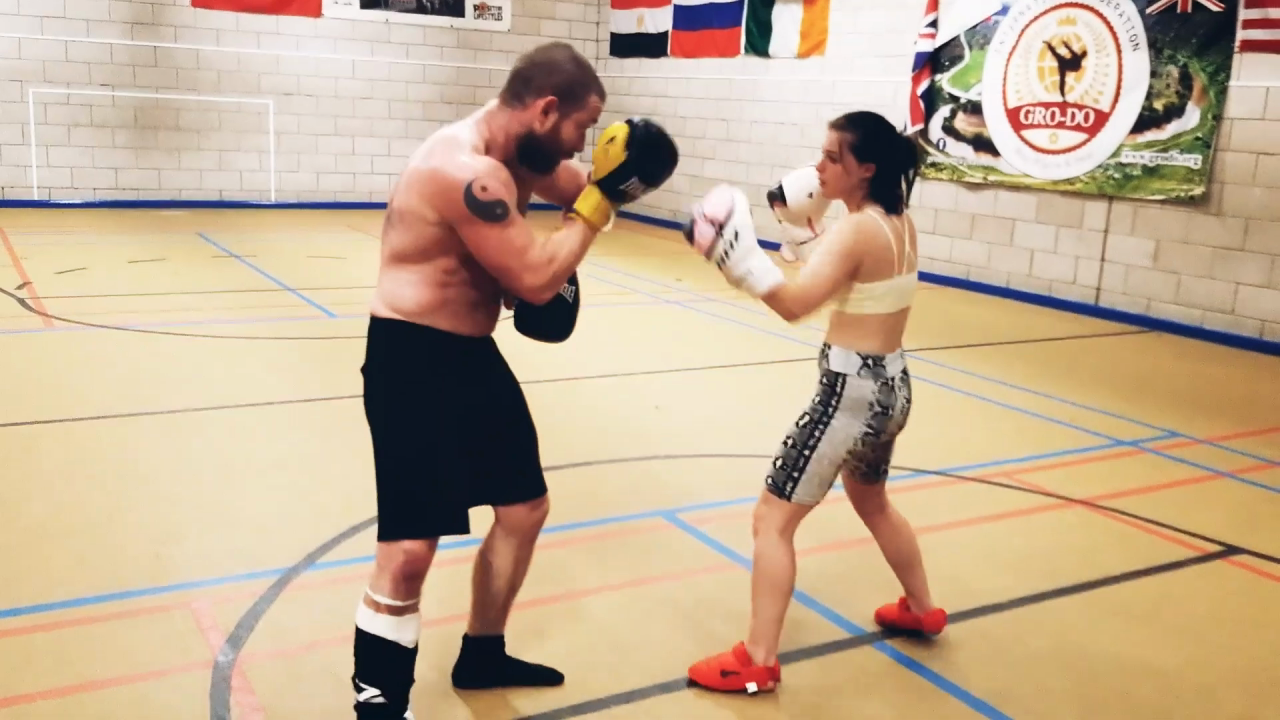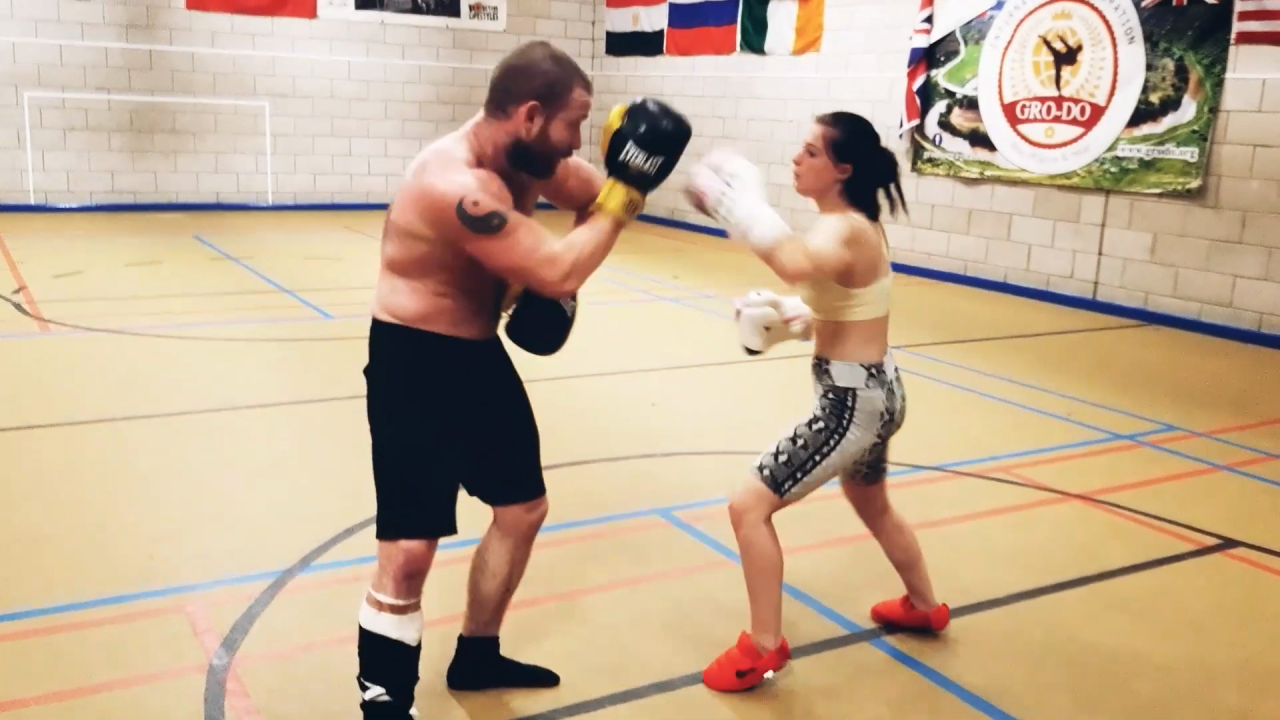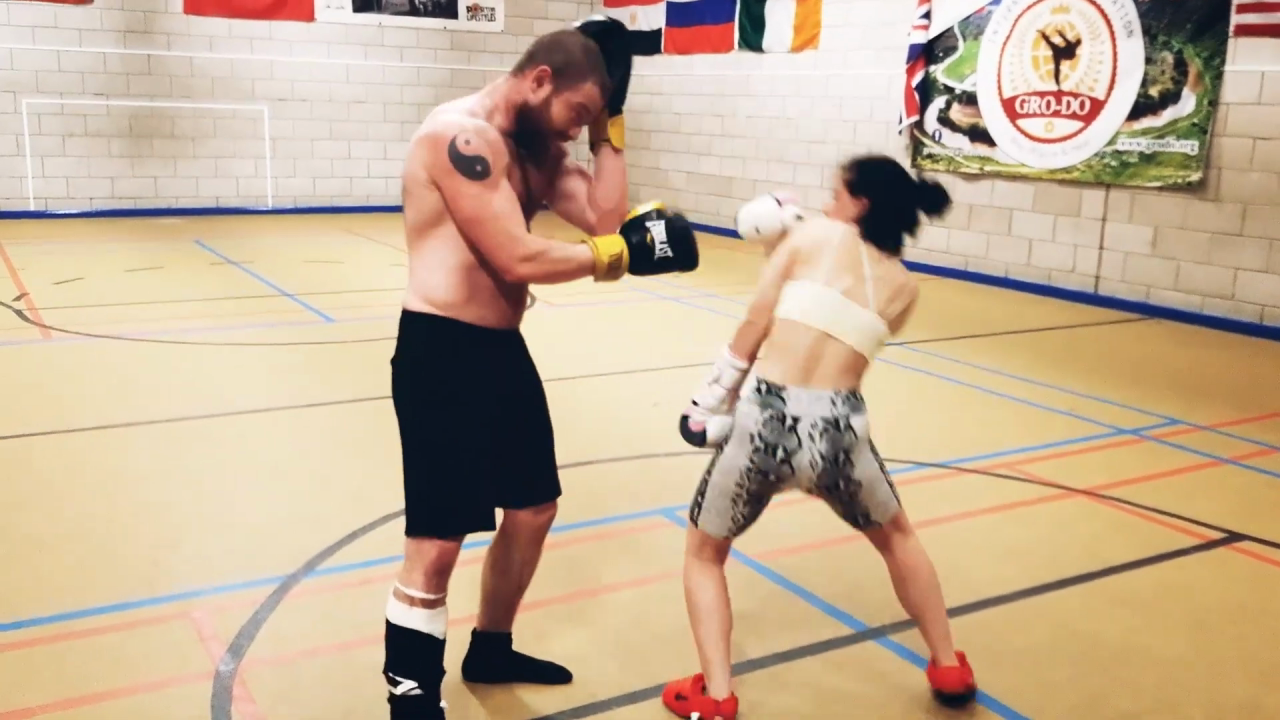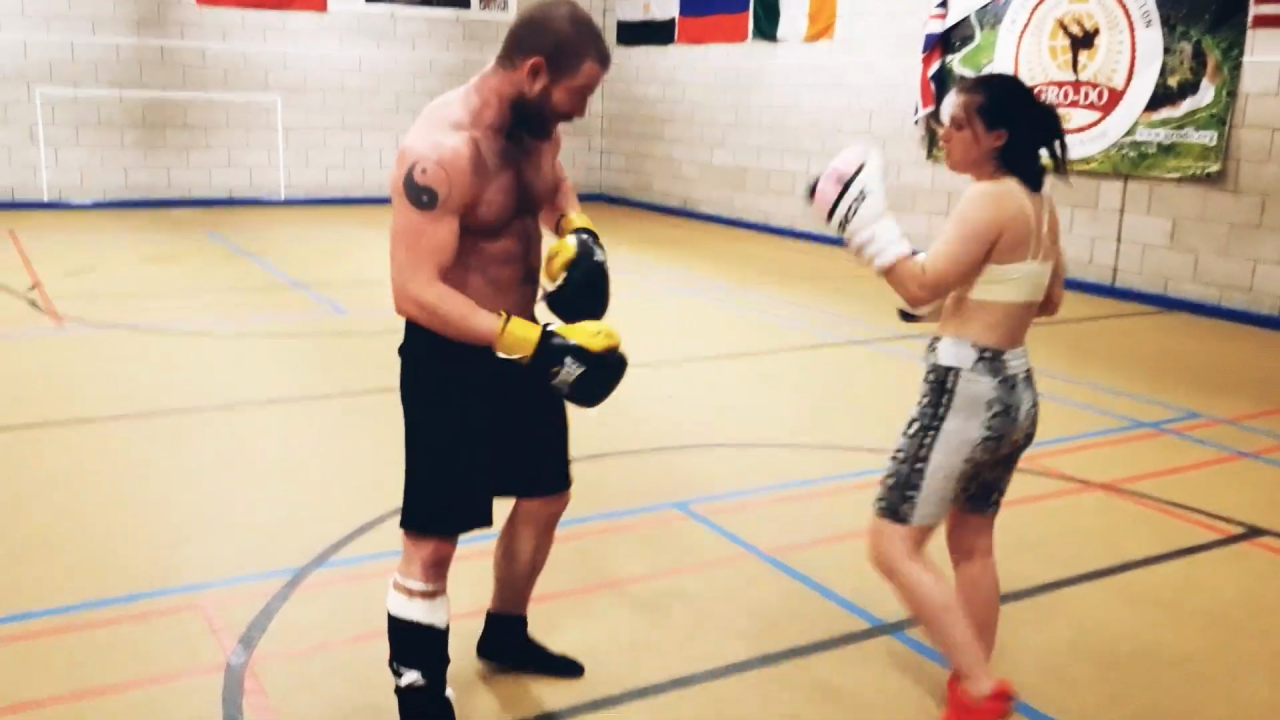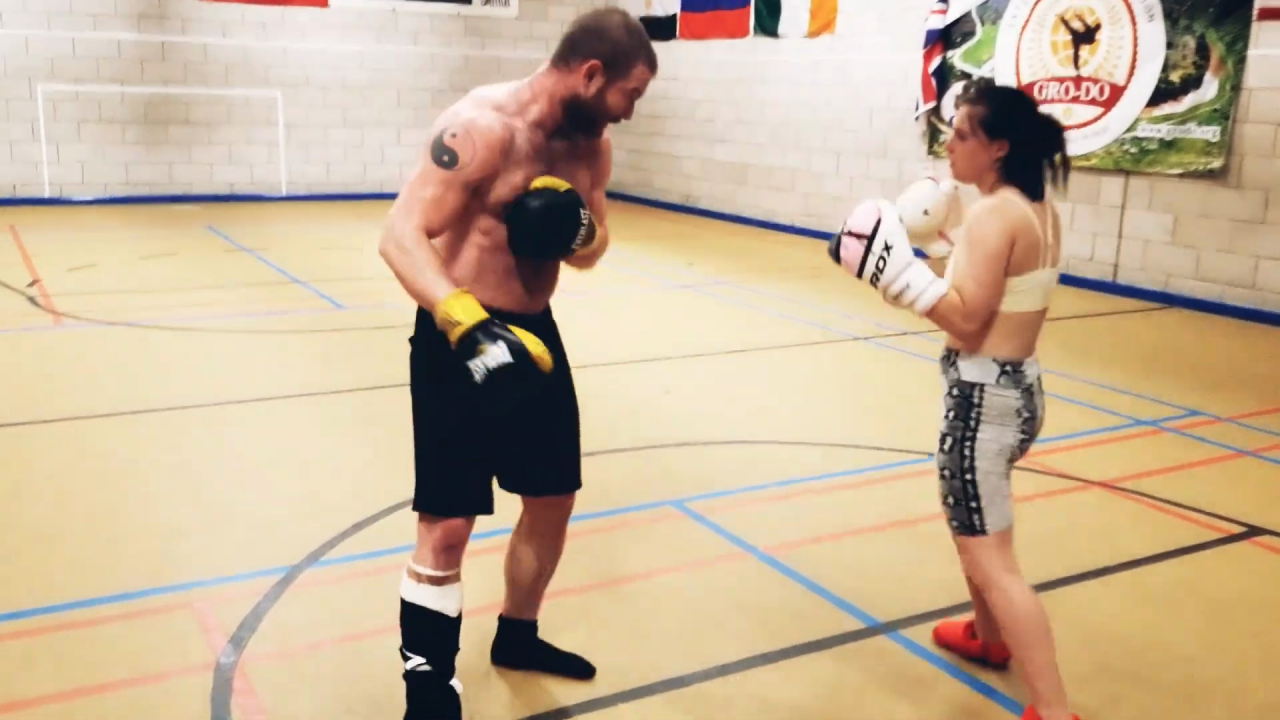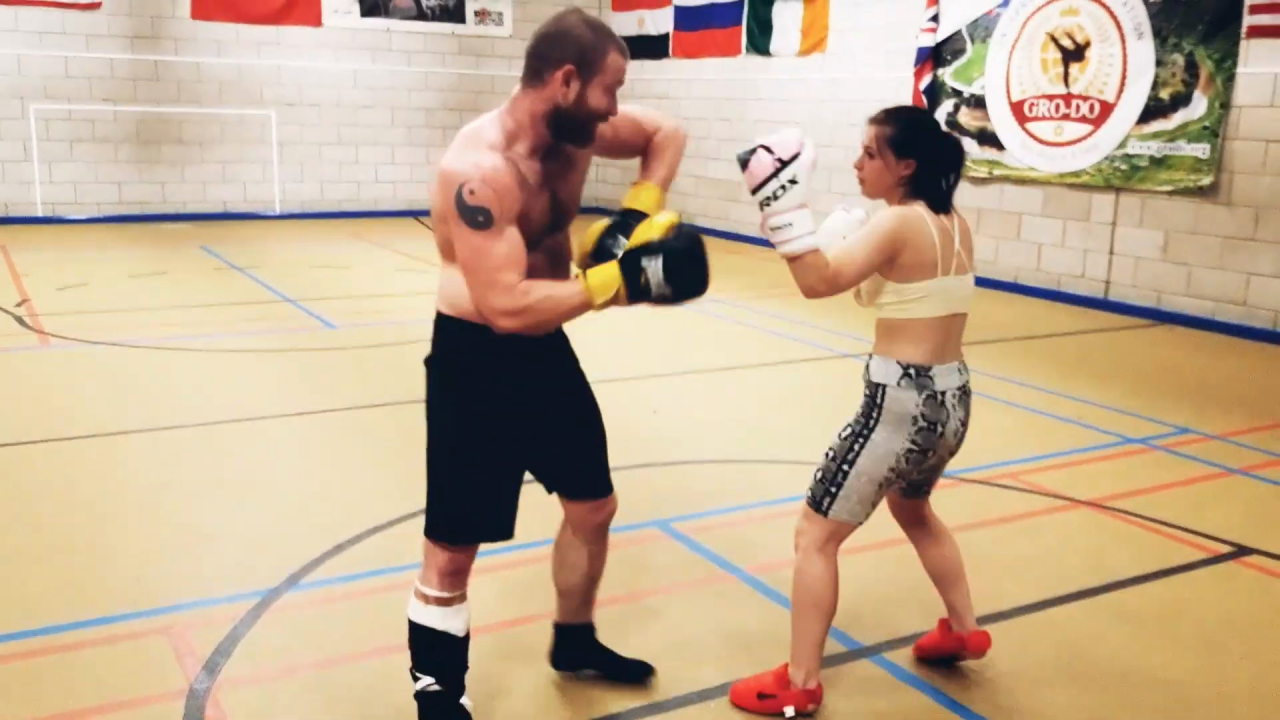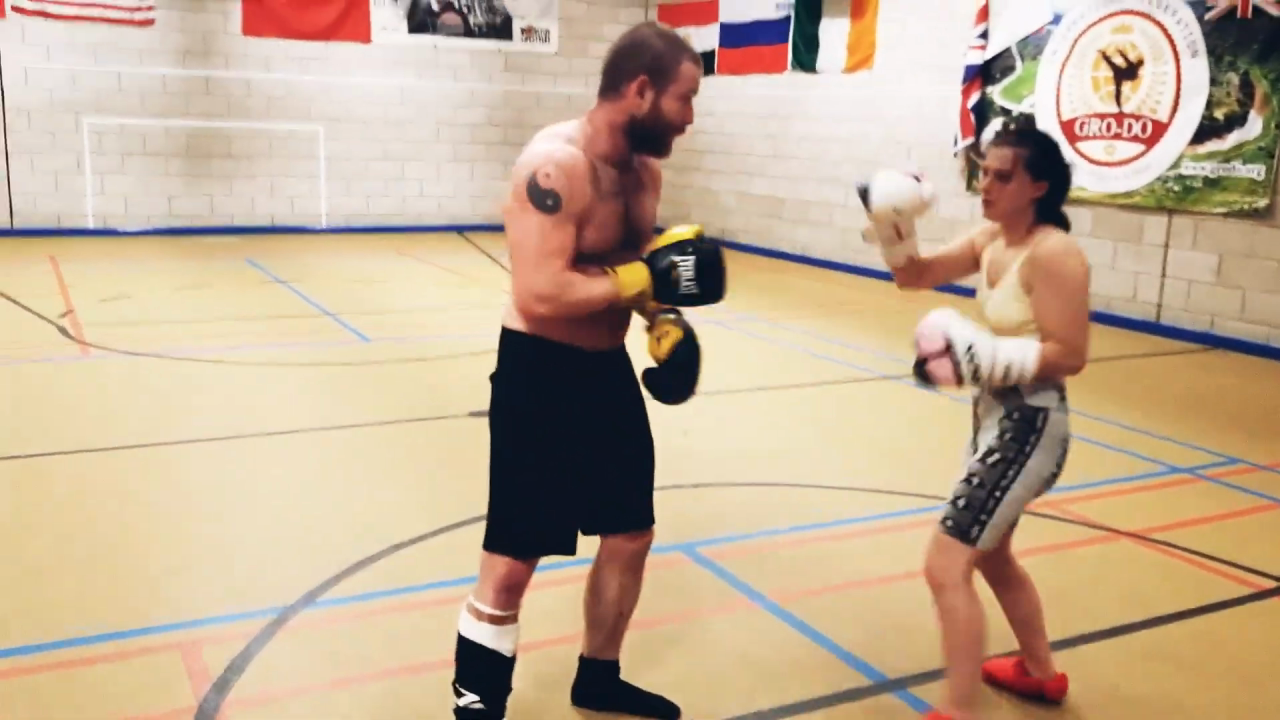
dt=0.5s
person 1, frame 1
left shoulder: (517, 147)
right shoulder: (466, 172)
left elbow: (577, 190)
right elbow: (535, 281)
right wrist: (605, 198)
left hip: (472, 353)
right hip: (411, 361)
left knee: (524, 509)
right knee: (409, 549)
left ankle: (482, 653)
person 1, frame 2
left shoulder: (523, 155)
right shoulder: (456, 186)
left elbow: (589, 193)
right elbow: (560, 271)
left wrist: (560, 277)
right wrist: (626, 187)
left hip: (481, 353)
right hip: (413, 364)
left knee: (523, 510)
right knee: (409, 550)
left ankle: (476, 655)
person 1, frame 3
left shoulder: (540, 150)
right shoulder: (462, 134)
left elbow: (600, 217)
right elbow: (519, 257)
left wrist: (612, 122)
right wrist: (624, 251)
left hip: (503, 349)
right hip: (441, 354)
left knee: (533, 510)
right knee: (435, 545)
left ankle: (490, 650)
person 1, frame 4
left shoulder: (538, 127)
right shoulder: (444, 149)
right elbow: (416, 291)
left wrist: (577, 235)
right wrist: (532, 346)
left hip: (520, 340)
right hip: (456, 354)
left knee: (543, 496)
right knee: (433, 540)
left ankle: (505, 633)
person 1, frame 5
left shoulder: (589, 141)
right shoulder: (480, 125)
left elbow: (584, 256)
right elbow: (401, 236)
left wrist: (579, 229)
right wrist: (467, 326)
left hip: (533, 334)
right hip: (464, 344)
left knee: (552, 500)
right knee: (446, 528)
left ankle: (516, 636)
person 1, frame 6
left shoulder: (581, 126)
right shoulder: (478, 169)
left elbow: (671, 135)
right elbow: (506, 305)
left wrist: (651, 221)
right wrist: (621, 282)
left hip: (546, 350)
right hip: (473, 360)
left knee: (593, 505)
right knee: (452, 550)
left ankle: (575, 639)
person 1, frame 7
left shoulder: (644, 166)
right shoulder: (556, 165)
right elbow: (538, 296)
left wrist: (665, 314)
right wrist: (645, 277)
left hip: (608, 371)
right hip: (538, 374)
left knee: (630, 539)
right knee: (509, 566)
person 2, frame 1
left shoulder: (857, 230)
right shoulder: (896, 222)
left elbow: (794, 304)
left wrist: (732, 246)
left hip: (852, 390)
right hip: (888, 386)
left knee: (772, 520)
right knee: (870, 500)
left ankle: (758, 661)
right ankle: (921, 608)
person 2, frame 2
left shoulder: (841, 234)
right shoulder: (857, 224)
left elbow: (793, 267)
left wrist: (741, 203)
right wrist: (789, 316)
left hip: (854, 403)
right hip: (876, 392)
left knee: (748, 508)
right knee: (869, 503)
left ankle: (764, 643)
right ankle: (921, 604)
person 2, frame 3
left shoulder: (812, 232)
right shoulder: (903, 288)
left elbow: (755, 326)
left wrist: (714, 397)
left hip: (764, 421)
right hip: (837, 431)
left knee: (703, 553)
right knee: (897, 536)
right ankle: (949, 667)
person 2, frame 4
left shoulder: (990, 200)
right shoulder: (1039, 205)
left elbow: (921, 283)
right elbow: (1049, 300)
left wrist: (860, 217)
left hip: (964, 392)
right hip: (1011, 391)
left knee: (892, 548)
right knee: (972, 547)
person 2, frame 5
left shoulder: (994, 214)
right shoulder: (1038, 210)
left elbow: (963, 320)
left wrist: (891, 263)
right wrist: (946, 244)
left hip: (982, 397)
right hip: (1015, 389)
left knee: (992, 564)
right knee: (964, 518)
right ankle: (988, 636)
person 2, frame 6
left shoulder: (899, 224)
right shoulder: (953, 224)
left elbow: (816, 281)
left wrist: (781, 200)
right wrist: (865, 265)
left hip: (900, 402)
right hip: (950, 398)
left knee: (815, 538)
right knee: (911, 510)
right ankle: (962, 630)
person 2, frame 7
left shoulder: (1054, 255)
right shoulder: (991, 238)
left elbow: (1068, 358)
right elbow: (912, 275)
left wrist: (978, 356)
right wrist: (893, 226)
left hip: (1027, 425)
right hip: (998, 416)
left knee: (946, 566)
right knee: (990, 557)
right ankle: (1038, 670)
